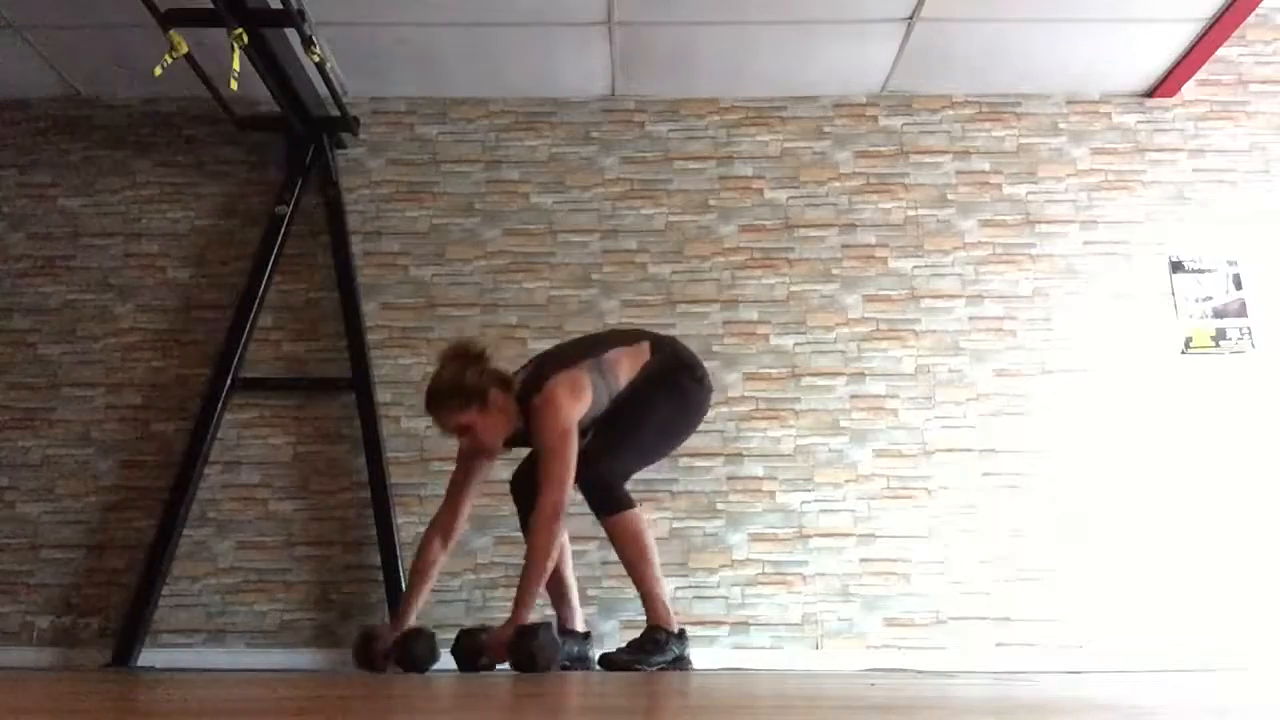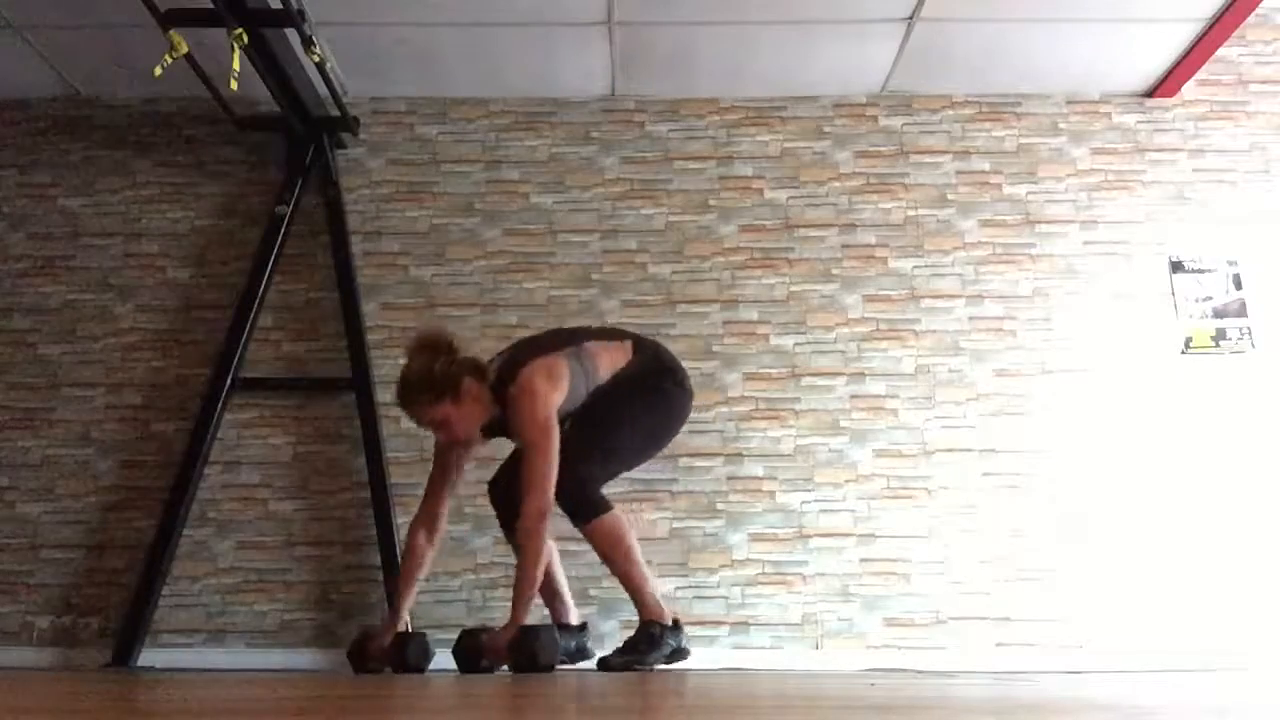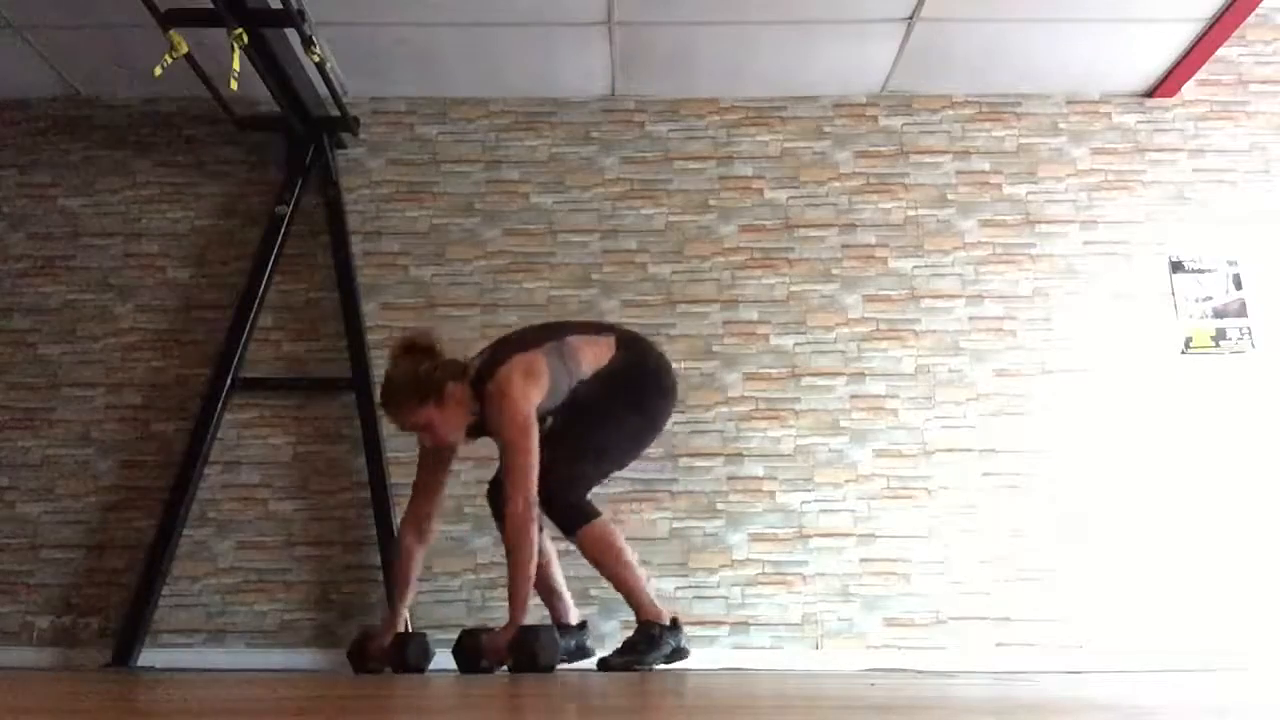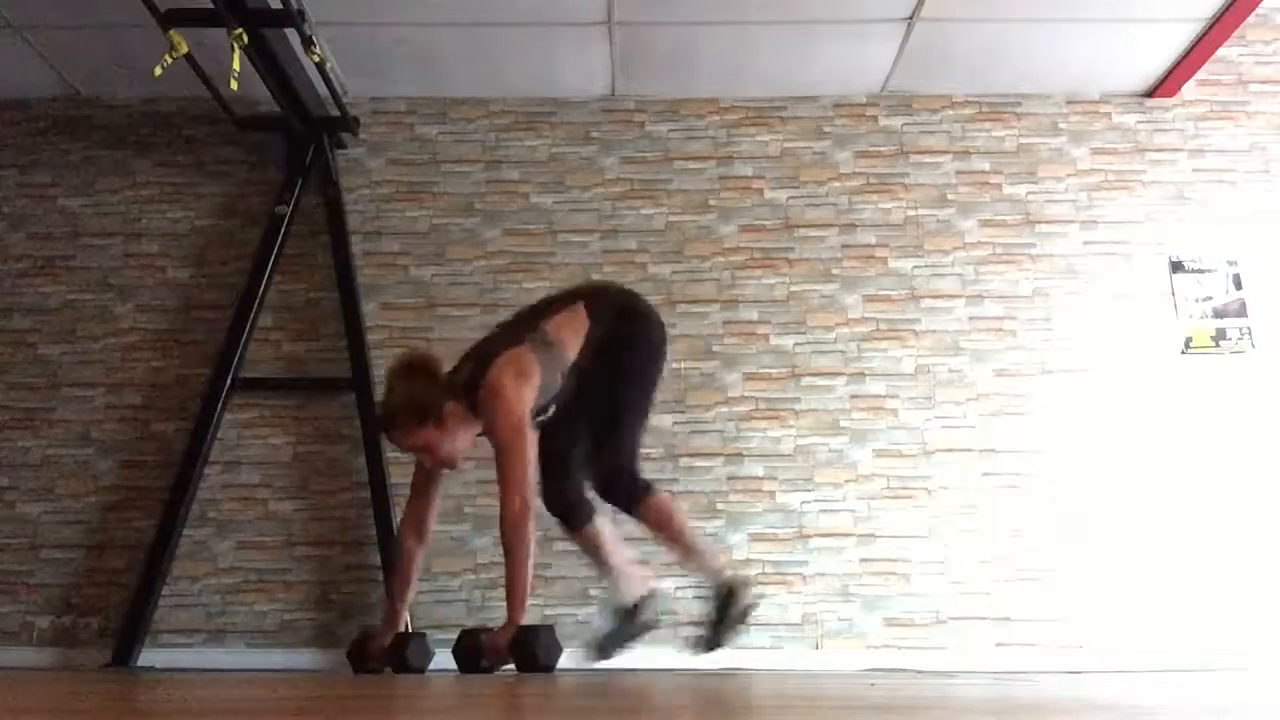
dt=0.1s
person 1, frame 1
left shoulder: (552, 403)
right shoulder: (485, 419)
left elbow: (552, 512)
right elbow: (443, 530)
left wrist: (517, 622)
right wrist: (401, 625)
left hip: (676, 380)
right hip: (627, 395)
left knee: (597, 474)
right knee: (528, 488)
left ankle: (666, 632)
right ankle: (575, 633)
person 1, frame 2
left shoulder: (526, 390)
right shoulder: (465, 412)
left elbow: (537, 512)
right elbow: (428, 524)
left wrist: (516, 625)
right wrist: (394, 624)
left hip: (657, 385)
right hip: (607, 392)
left knee: (571, 482)
right knee: (506, 492)
left ankle: (660, 626)
right ankle: (570, 629)
person 1, frame 3
left shoulder: (505, 389)
right shoulder: (439, 416)
left elbow: (519, 510)
right elbow: (417, 525)
left wrist: (513, 627)
right wrist: (393, 623)
left hip: (641, 379)
right hip: (585, 392)
left knee: (557, 495)
right knee: (503, 498)
left ankle: (660, 626)
right ankle: (572, 629)
person 1, frame 4
left shoulder: (497, 392)
right shoulder: (448, 408)
left elbow: (516, 509)
right elbow: (415, 525)
left wrist: (514, 623)
right wrist: (392, 623)
right hip: (600, 360)
right knee: (561, 491)
left ankle: (726, 588)
right ankle: (635, 599)
